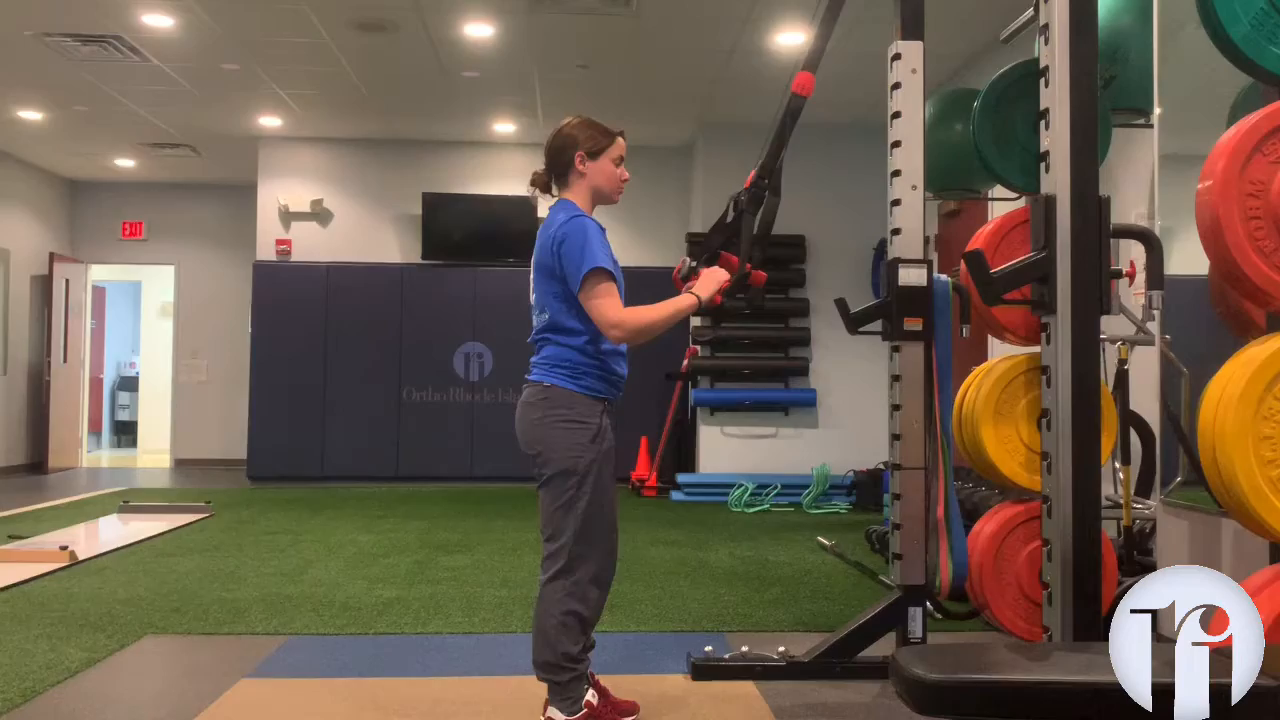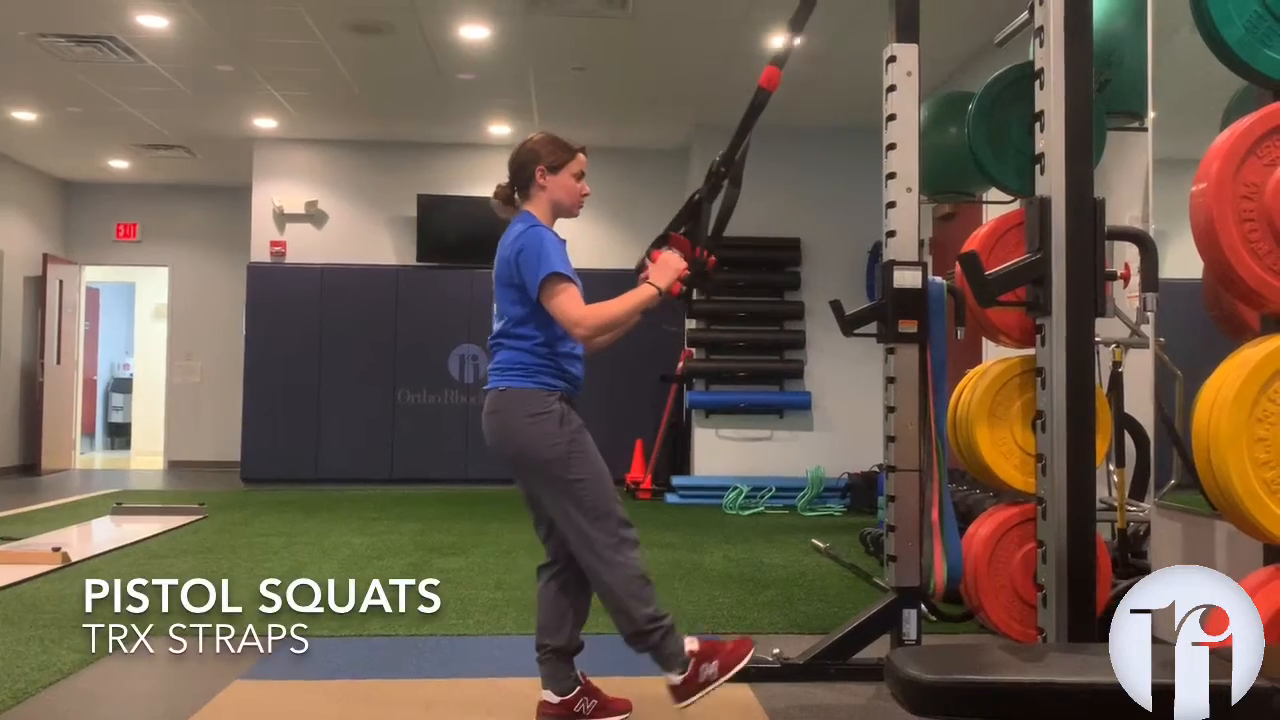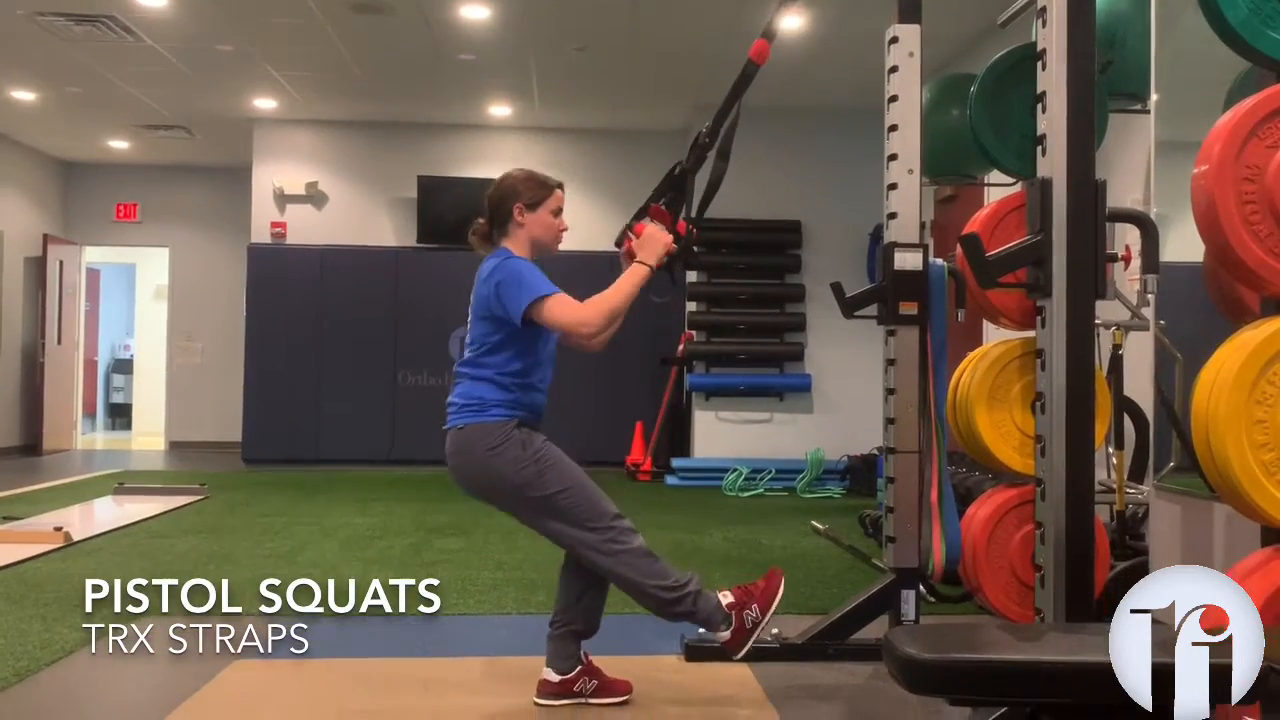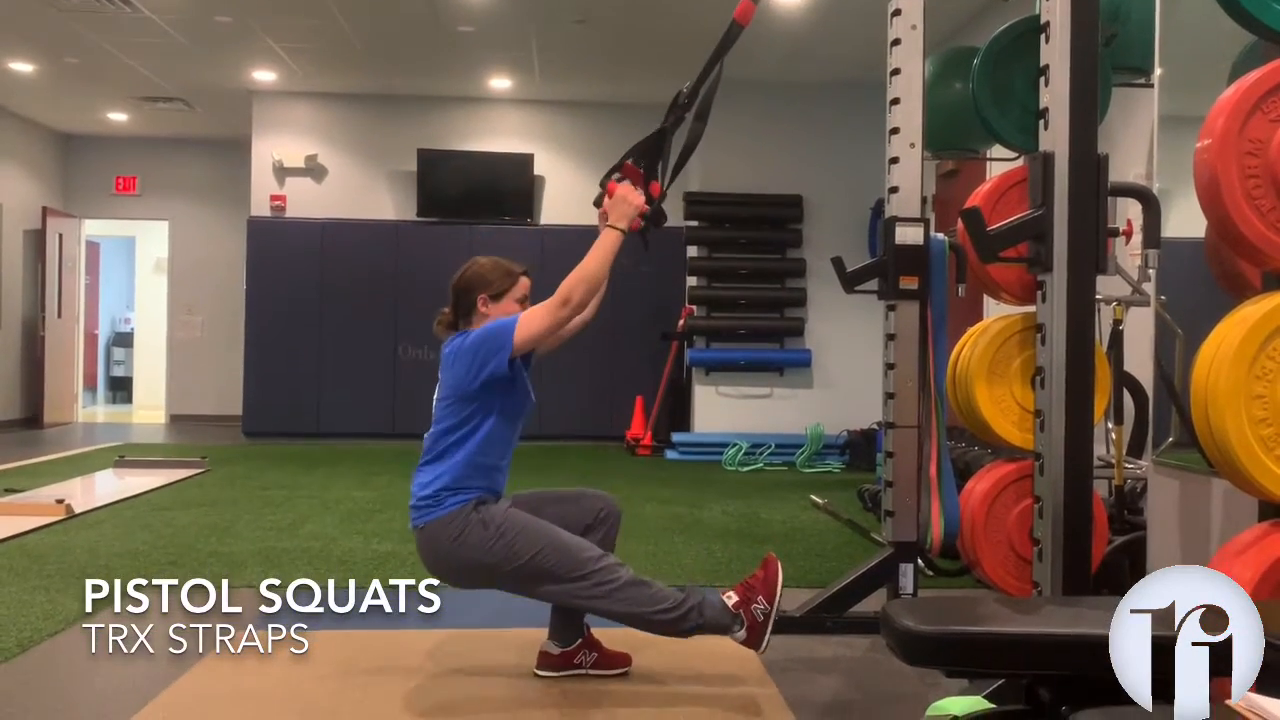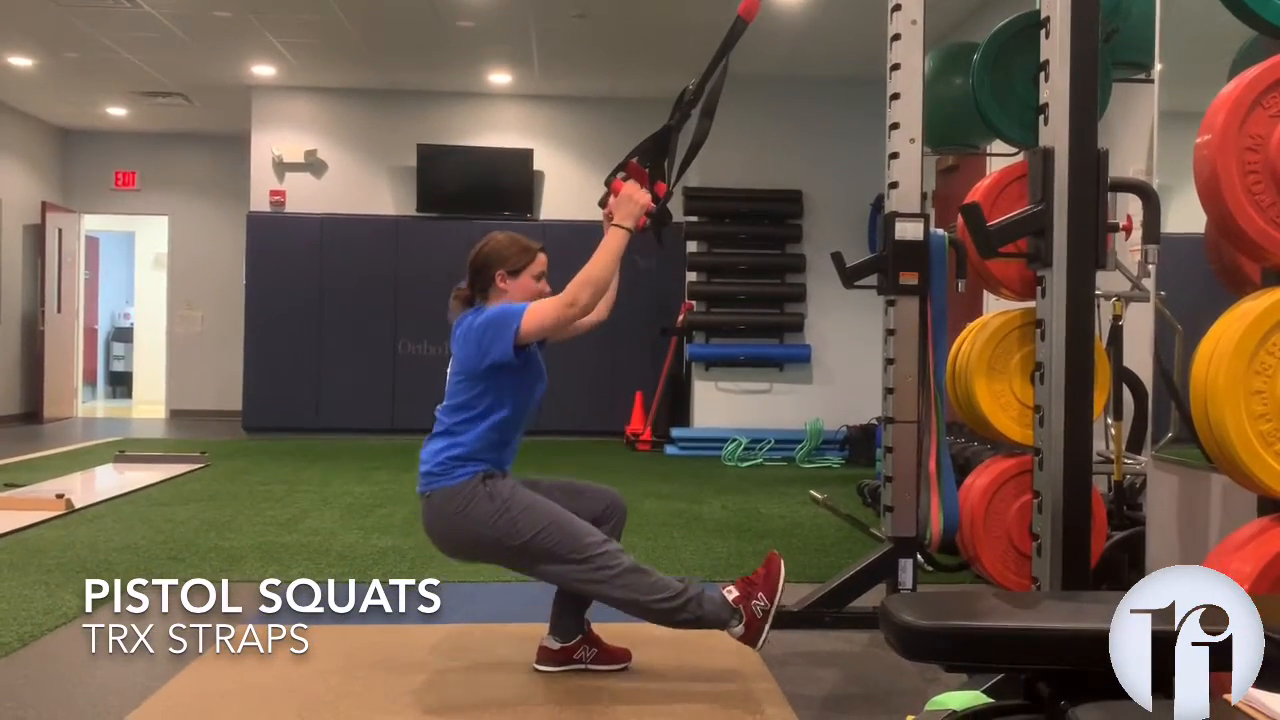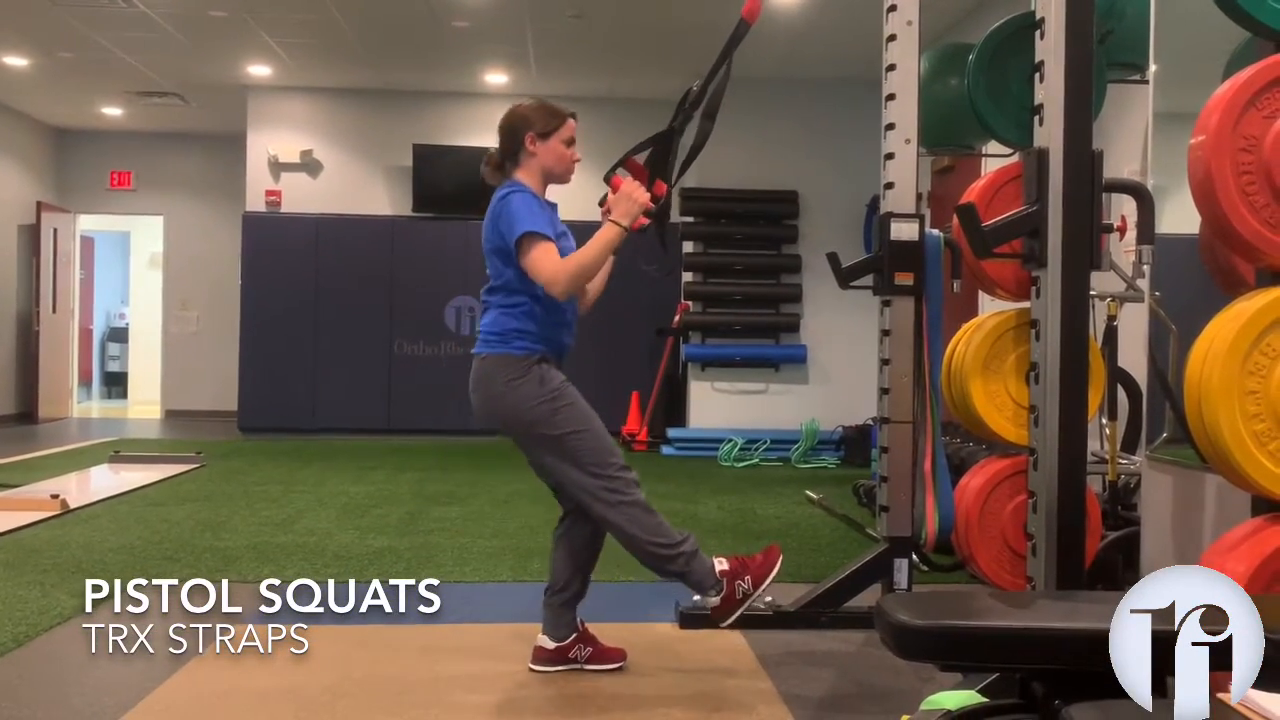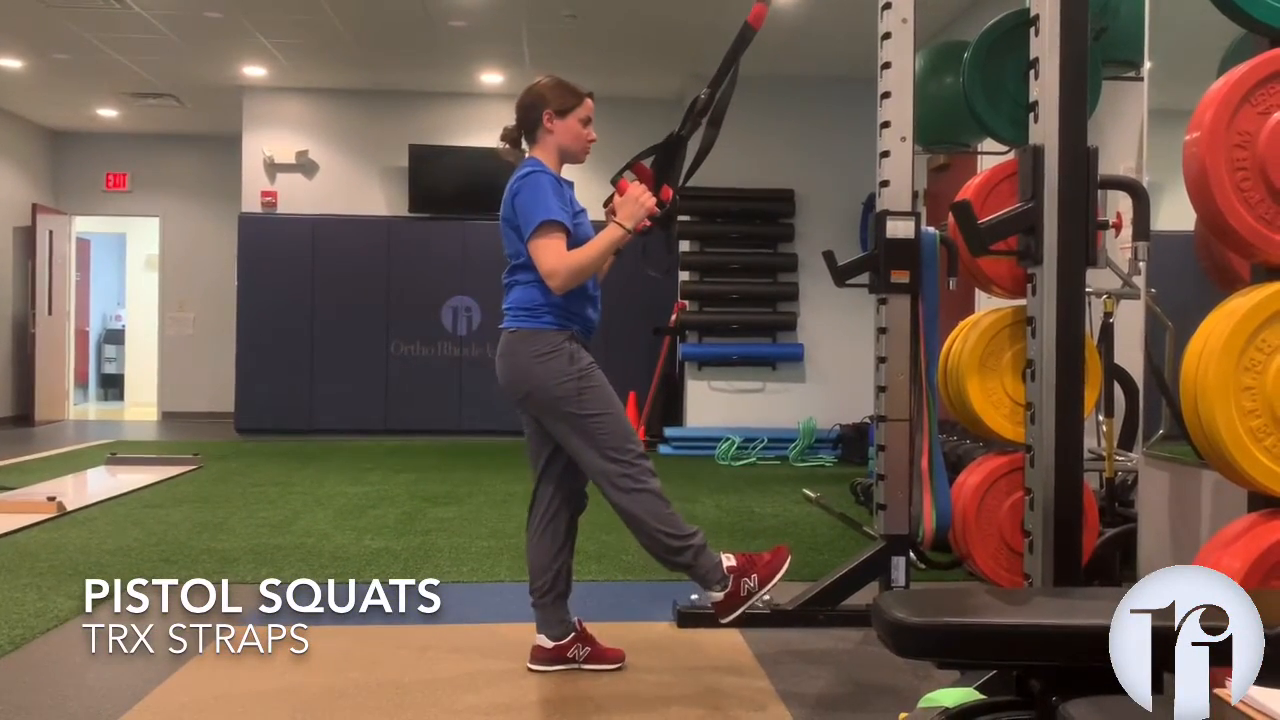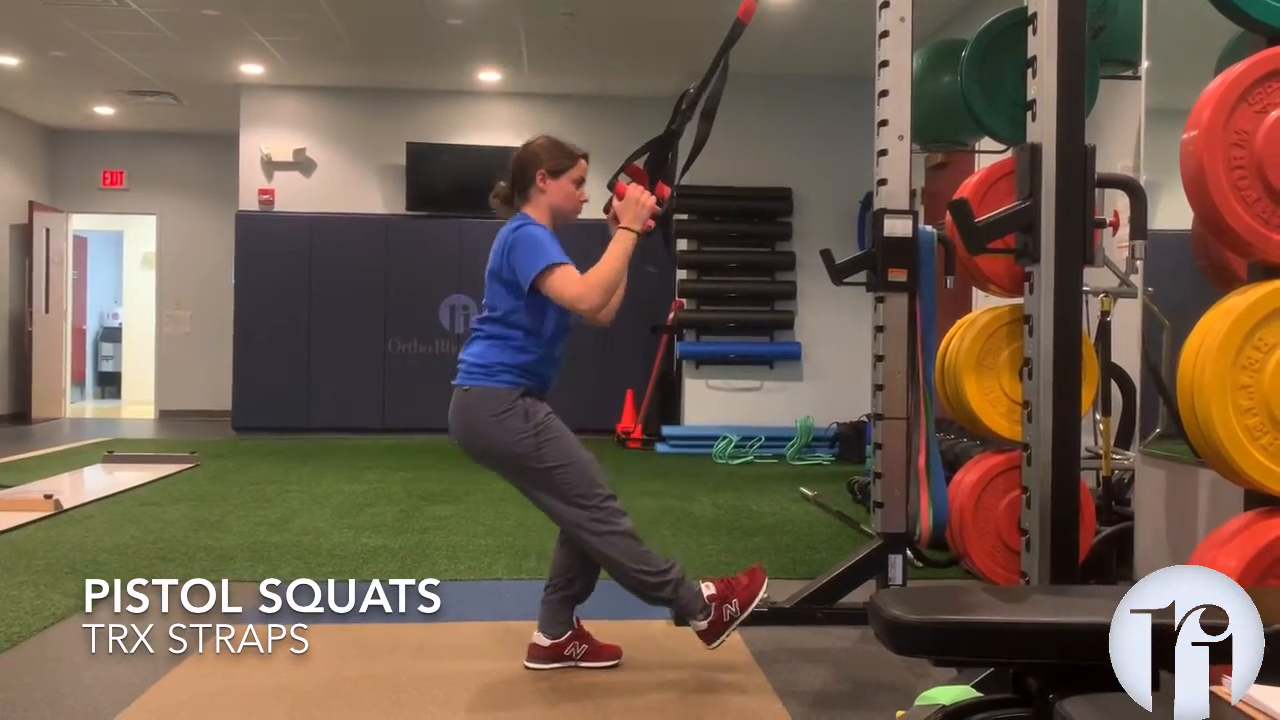
dt=0.7s
person 1, frame 1
left shoulder: (561, 228)
right shoulder: (578, 229)
left elbow: (599, 328)
right elbow: (614, 323)
left wrist: (686, 298)
right wrist: (695, 296)
left hip: (562, 407)
right hip: (570, 410)
left knee: (587, 556)
right knee: (576, 560)
person 1, frame 2
left shoulder: (527, 240)
right shoulder: (534, 239)
left elbow: (575, 335)
right elbow: (581, 322)
left wrist: (648, 292)
right wrist: (653, 285)
left hip: (520, 411)
right hip: (534, 409)
left knee: (568, 551)
right knee: (607, 536)
right ankle: (679, 662)
person 1, frame 3
left shoulder: (512, 273)
right shoulder: (508, 272)
left elbow: (592, 337)
right elbow: (586, 323)
left wrist: (634, 269)
right wrist: (645, 262)
left hip: (493, 438)
right hip: (490, 440)
left knee: (594, 534)
right knee: (606, 531)
left ankle: (564, 671)
right ankle: (720, 615)
person 1, frame 4
left shoulder: (493, 354)
right shoulder: (472, 350)
left elbow: (581, 313)
right elbow: (566, 303)
left wrist: (608, 231)
right wrist: (617, 226)
left hip: (471, 512)
right hip: (455, 527)
left knee: (598, 512)
right knee: (594, 571)
left ankle: (565, 646)
right ankle: (728, 616)
person 1, frame 5
left shoulder: (501, 326)
right shoulder: (487, 325)
left elbow: (595, 313)
right elbow: (576, 304)
left wrist: (613, 233)
right wrist: (622, 226)
left hip: (477, 487)
right hip: (463, 501)
left knee: (605, 509)
right knee: (593, 554)
left ankle: (565, 640)
right ankle: (729, 611)
person 1, frame 6
left shoulder: (535, 208)
right shoulder: (516, 203)
left elbow: (581, 297)
right elbow: (559, 282)
left wrist: (616, 232)
right wrist: (618, 222)
left hip: (519, 374)
right hip: (517, 374)
left knee: (589, 501)
right knee: (611, 485)
left ankle: (559, 638)
right ankle: (714, 581)
person 1, frame 7
left shoulder: (551, 185)
right shoulder: (536, 182)
left elbow: (584, 277)
right elbow: (557, 275)
left wrist: (620, 229)
right wrist: (621, 225)
left hip: (538, 354)
right hip: (546, 351)
left knee: (558, 493)
right knee: (626, 471)
left ankle: (555, 636)
right ankle: (720, 579)
person 1, frame 8
left shoulder: (534, 239)
right shoulder: (526, 237)
left elbow: (602, 312)
right elbow: (587, 299)
left wrist: (623, 234)
right wrist: (629, 230)
left hip: (495, 405)
right hip: (498, 407)
left knee: (583, 508)
right knee: (594, 509)
left ankle: (554, 636)
right ankle: (699, 605)
